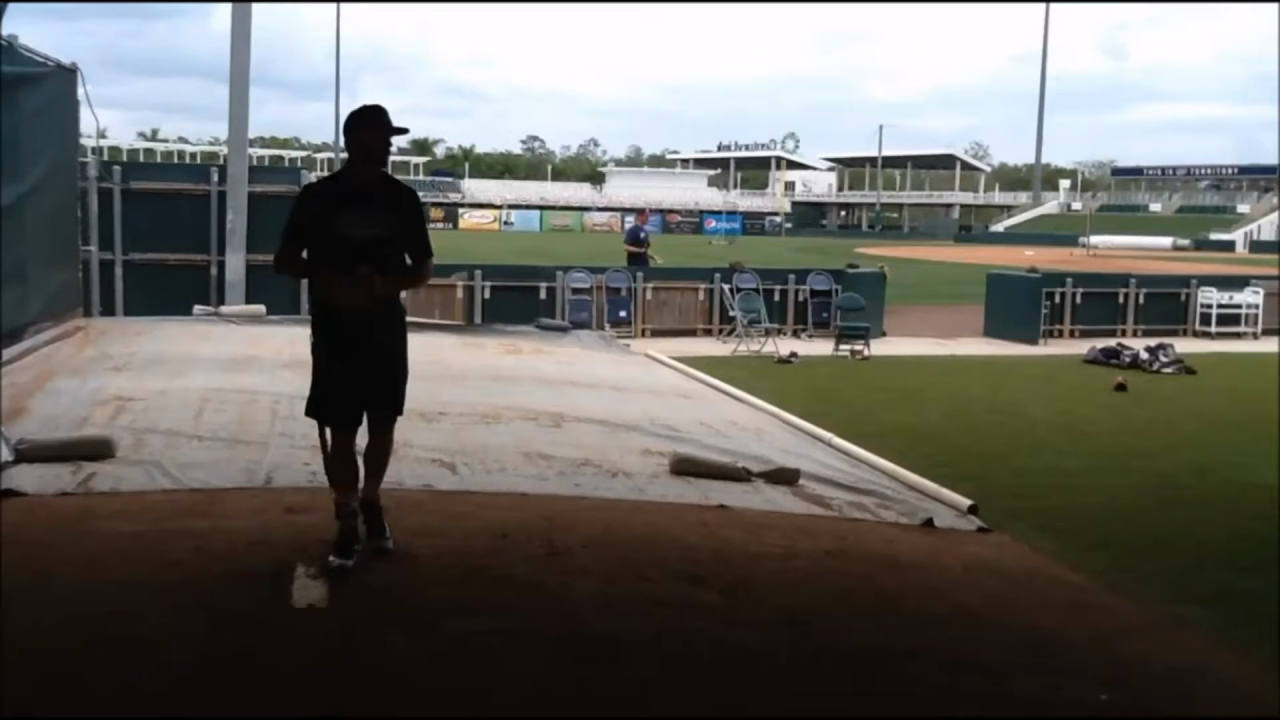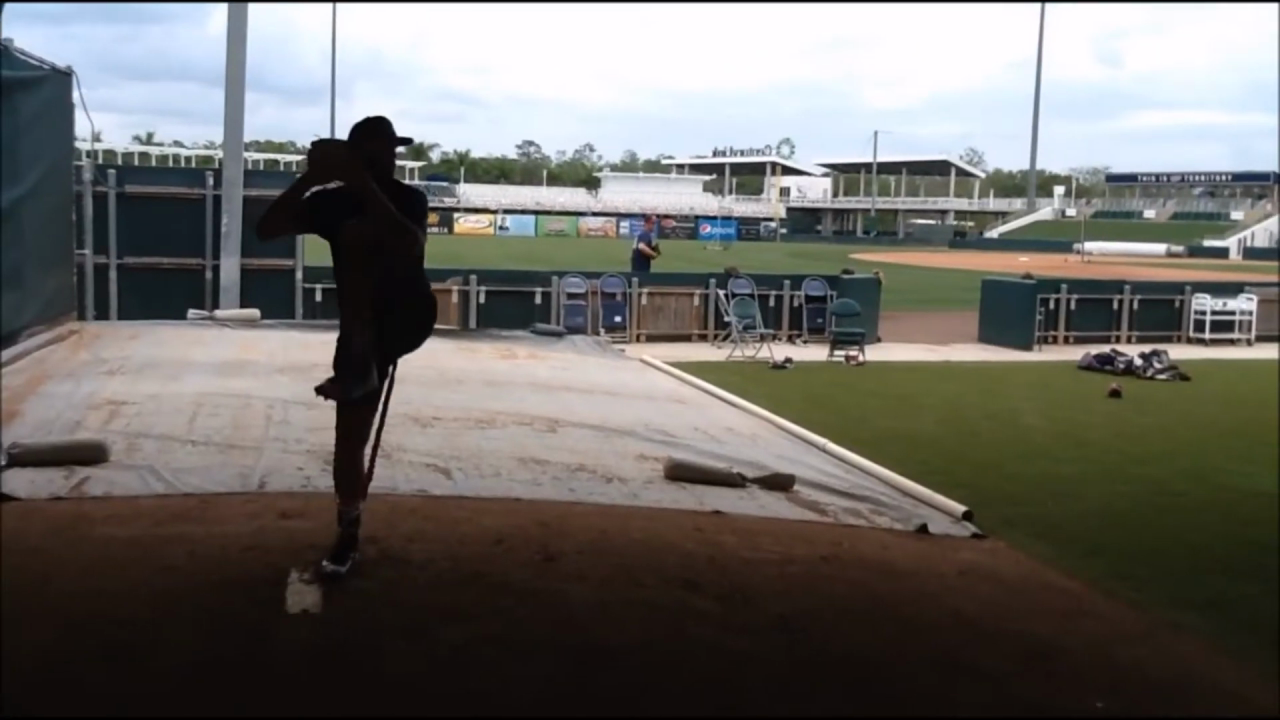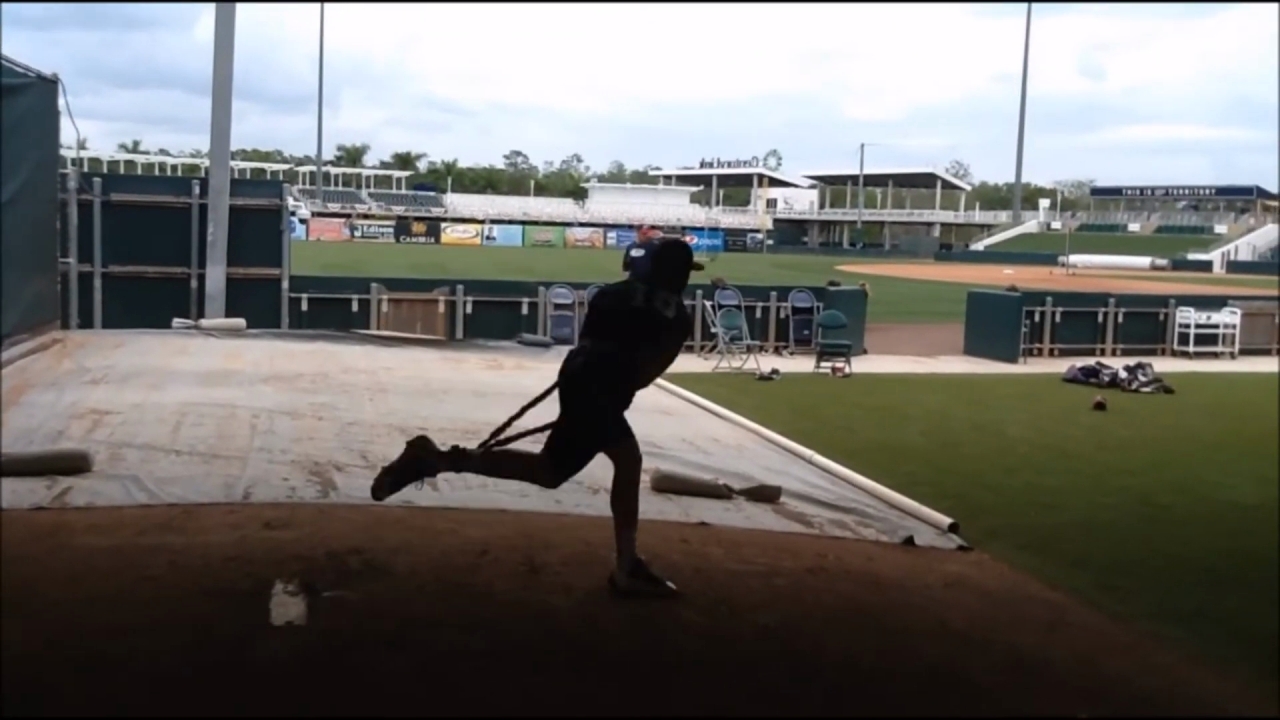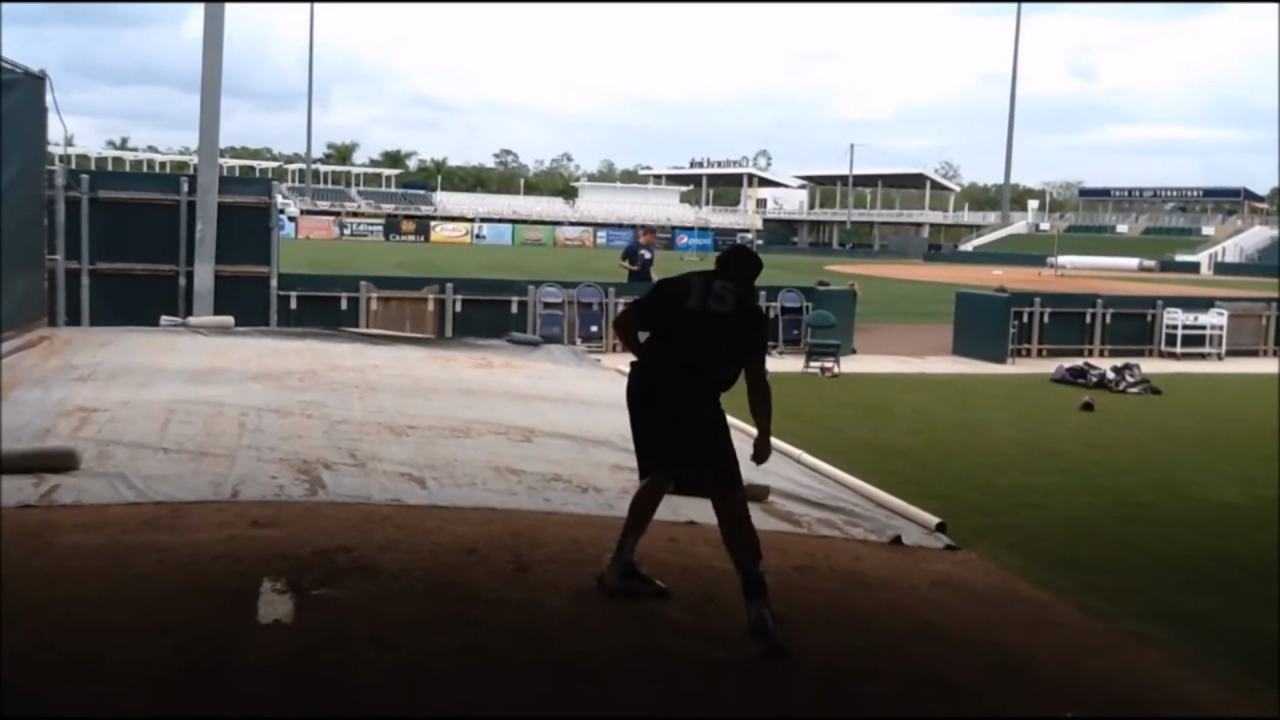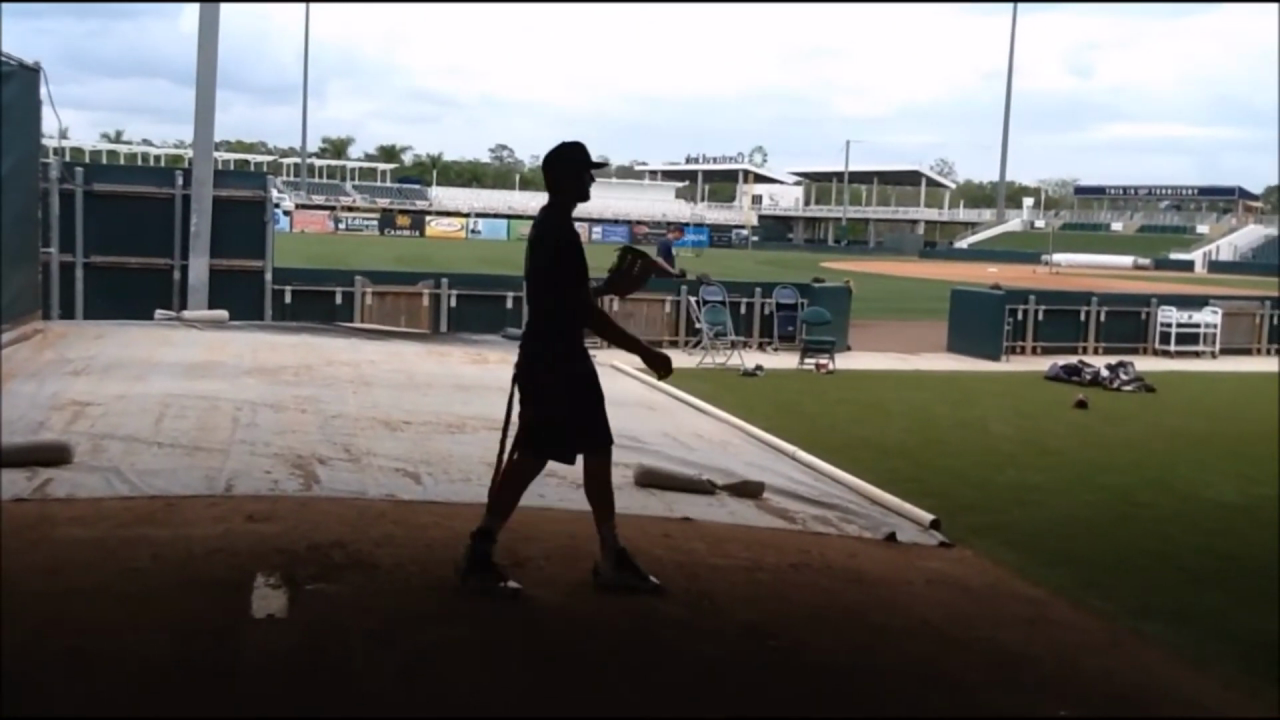
dt=1s
person 1, frame 1
left shoulder: (402, 198)
right shoulder: (318, 196)
left elbow: (423, 267)
right elbow: (285, 260)
left wrist: (387, 285)
right wrist: (328, 280)
left hip: (386, 330)
right hip: (334, 332)
left knee: (382, 427)
right knee: (340, 431)
left ankle: (371, 501)
right ankle: (347, 523)
person 1, frame 2
left shoulder: (407, 198)
right shoulder: (330, 202)
left elbow: (413, 250)
right elbow: (266, 230)
left wrist: (365, 189)
right wrist: (307, 182)
left hip: (406, 313)
right hip: (361, 329)
left knee: (364, 274)
right knee: (349, 431)
left ankle: (360, 370)
right ankle: (348, 532)
person 1, frame 3
left shoulder: (612, 294)
right shoulder: (677, 316)
right elbow: (648, 372)
left hip: (580, 373)
right hip: (604, 382)
left knee: (628, 459)
right knee: (548, 470)
left ankle: (627, 566)
right ankle: (436, 460)
person 1, frame 4
left shoulder: (675, 286)
right shoulder: (749, 310)
left elbow: (625, 323)
right elbow: (756, 380)
right wrist: (764, 436)
left hip: (646, 388)
right hip: (693, 398)
left knee: (660, 475)
right knee: (729, 498)
left ankle: (620, 567)
right ankle: (757, 606)
person 1, frame 5
left shoulder: (549, 227)
right shoulder: (560, 233)
right elbow: (586, 312)
left wrist: (603, 287)
right wrist: (646, 352)
left hip: (563, 359)
right hip: (553, 360)
left knee: (598, 452)
right knee: (530, 457)
left ankle: (612, 560)
right ankle: (479, 554)
